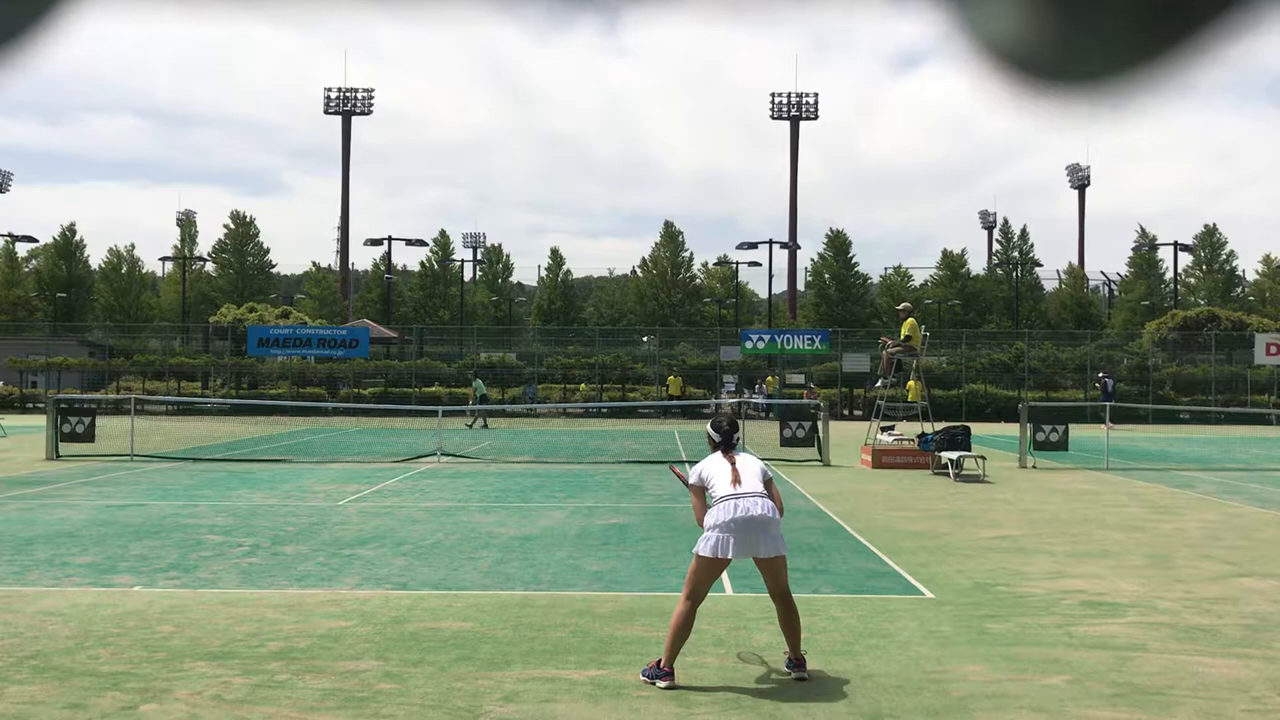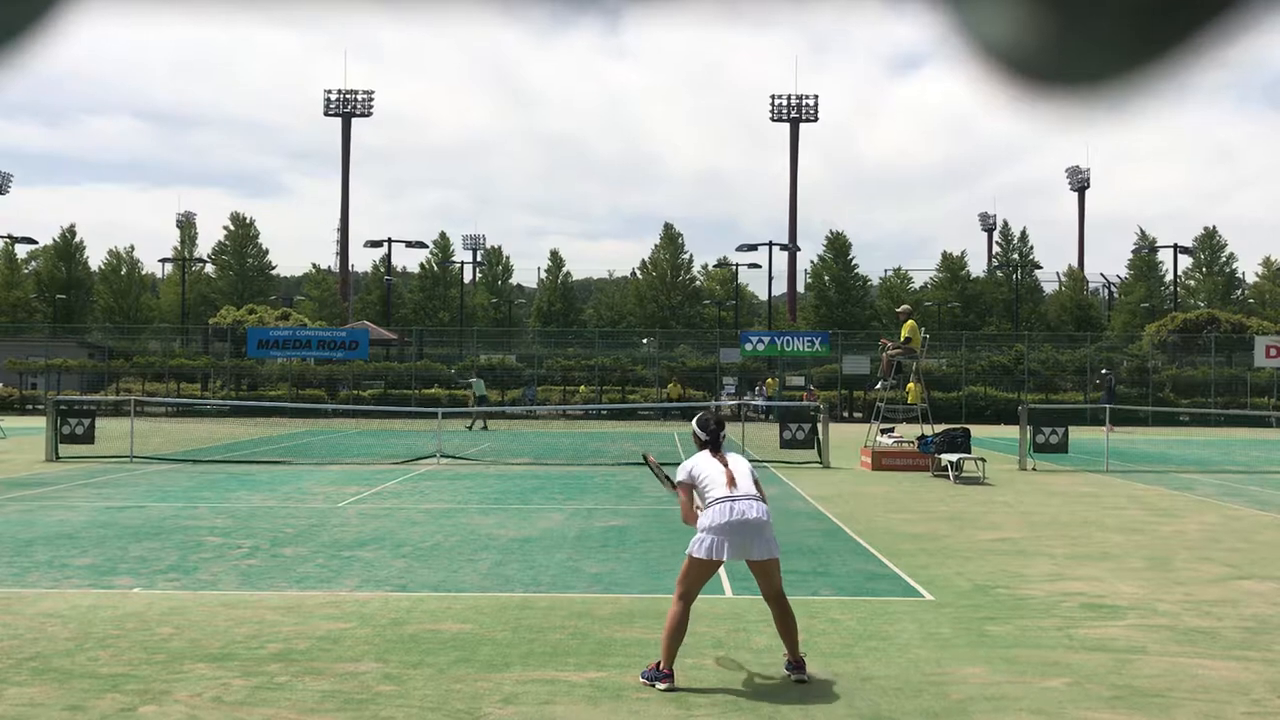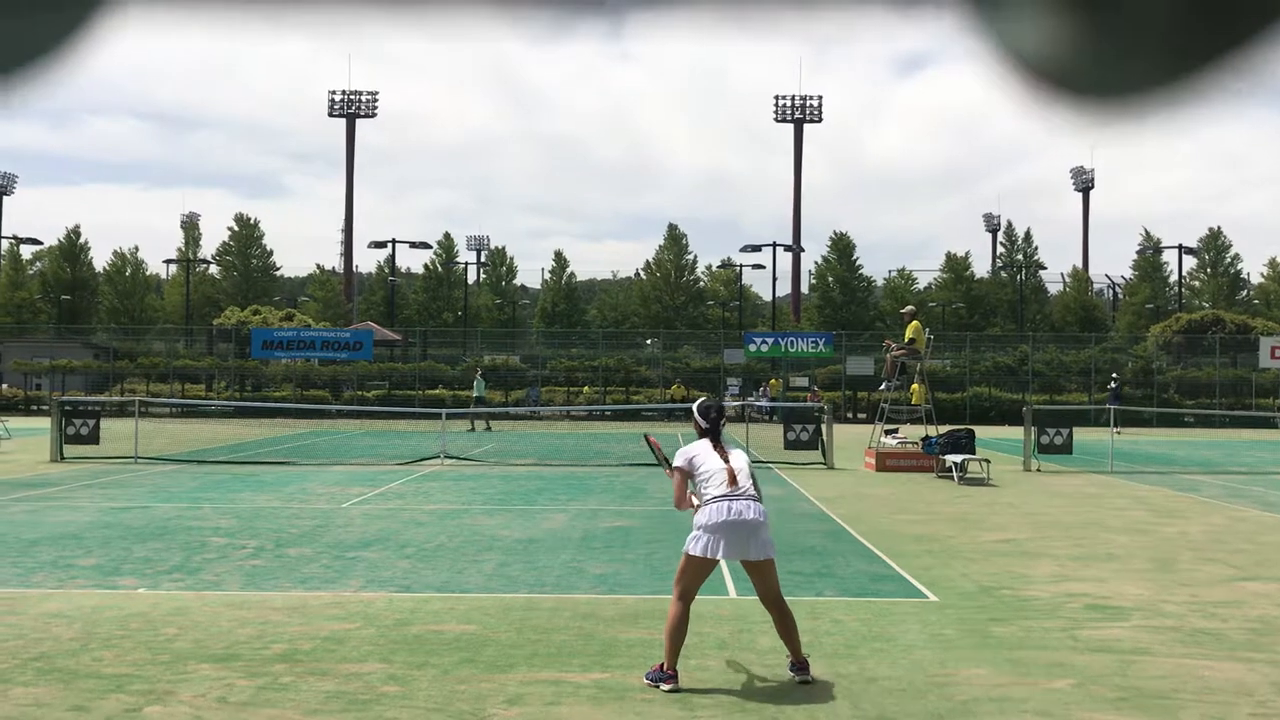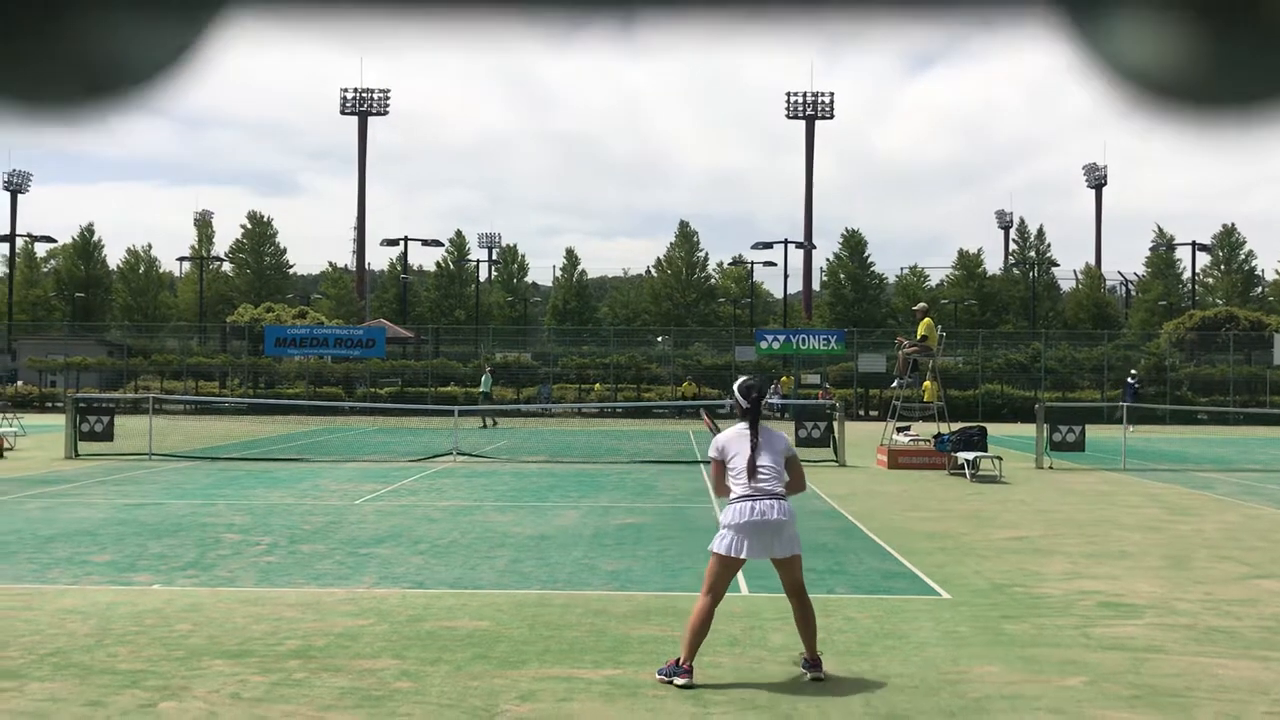
dt=0.3s
person 1, frame 1
left shoulder: (701, 467)
right shoulder: (756, 461)
left elbow: (701, 519)
right elbow: (779, 508)
left hip: (725, 517)
right hip: (764, 515)
left knee: (691, 597)
right knee: (781, 594)
left ankle: (664, 668)
right ankle: (797, 661)
person 1, frame 2
left shoulder: (689, 464)
right shoulder: (741, 460)
left elbow: (688, 517)
left wrist: (698, 517)
left hip: (719, 519)
right hip: (758, 516)
left knee: (683, 597)
right knee: (776, 597)
left ankle: (664, 670)
right ankle: (796, 663)
person 1, frame 3
left shoulder: (687, 452)
right shoulder: (739, 453)
left elbow: (679, 502)
left hip: (715, 518)
right hip: (754, 517)
left knee: (681, 596)
right knee: (773, 599)
left ankle: (668, 671)
right ankle: (800, 664)
person 1, frame 4
left shoulder: (723, 440)
right shoulder: (780, 438)
left elbow: (720, 490)
right elbow: (799, 484)
left hip: (740, 516)
right hip: (780, 515)
left knee: (710, 595)
right knee: (797, 592)
left ankle: (683, 666)
right ankle: (813, 660)
